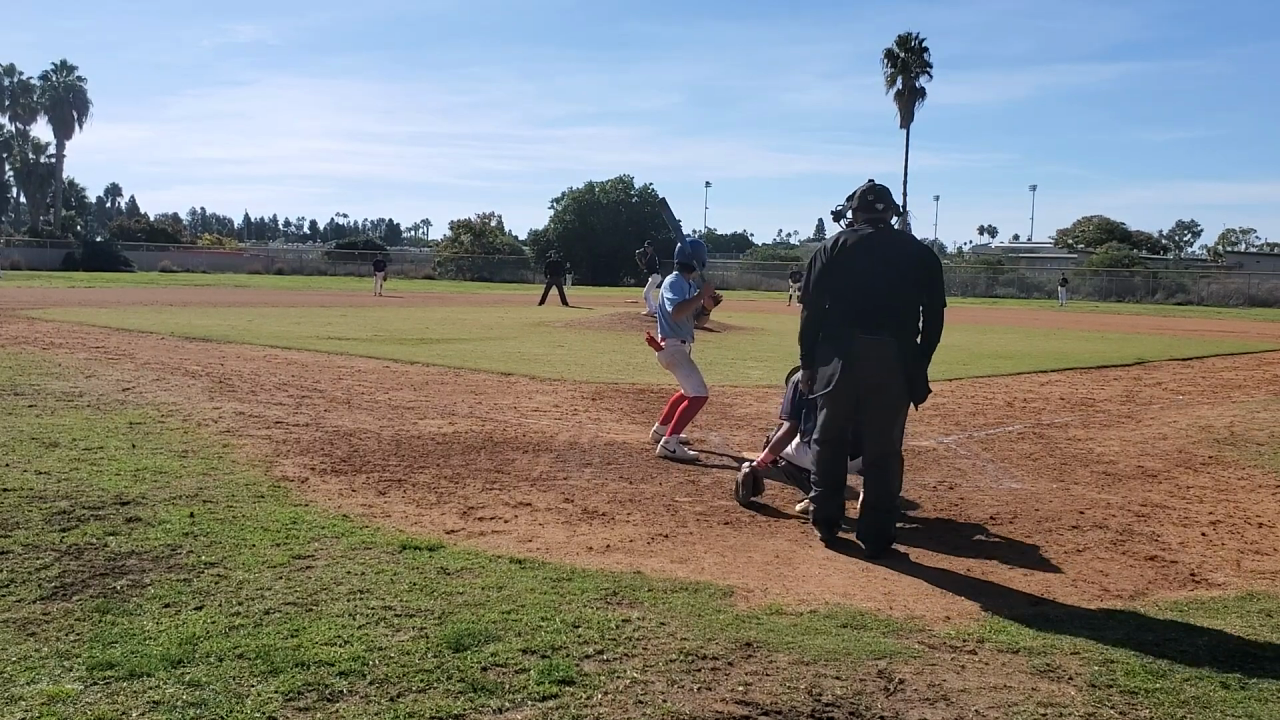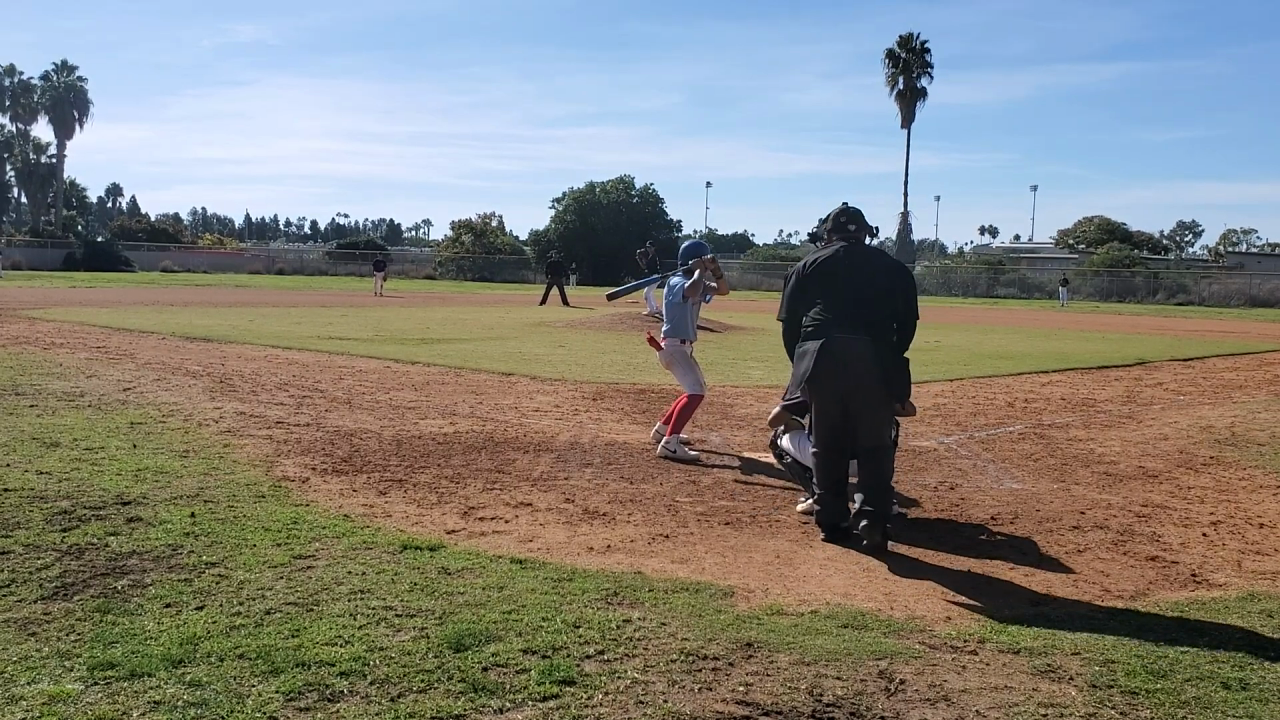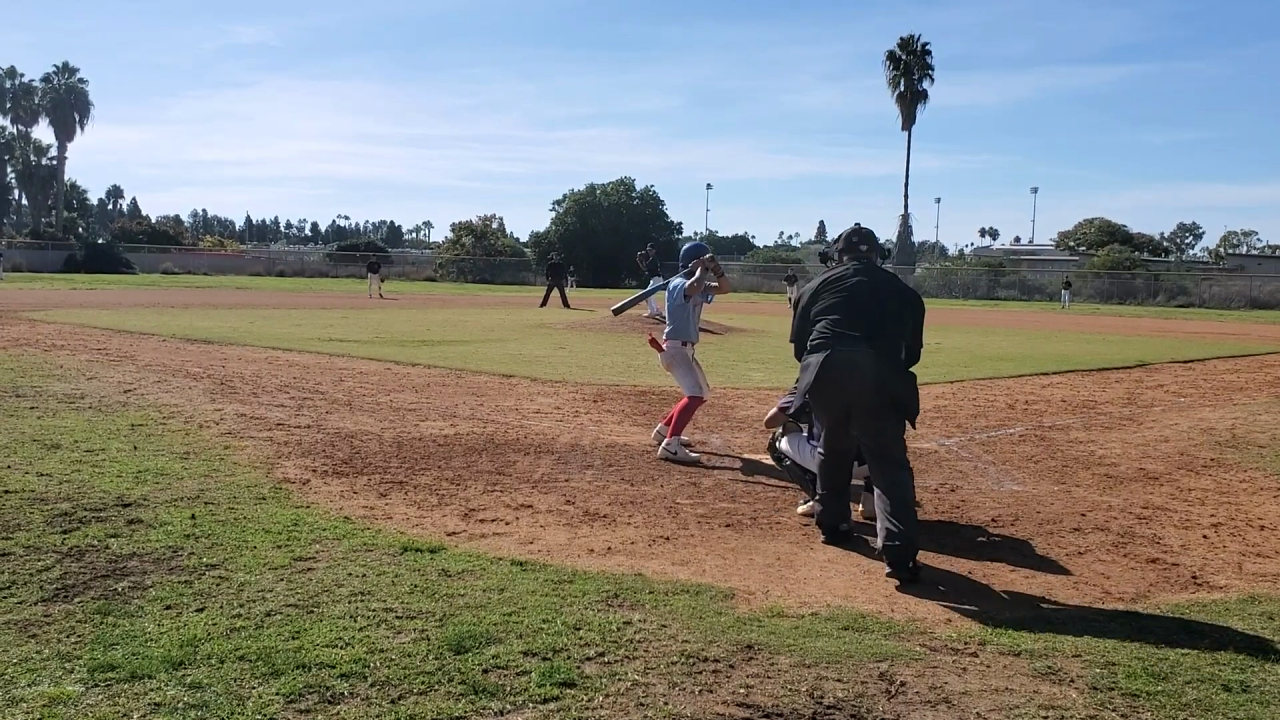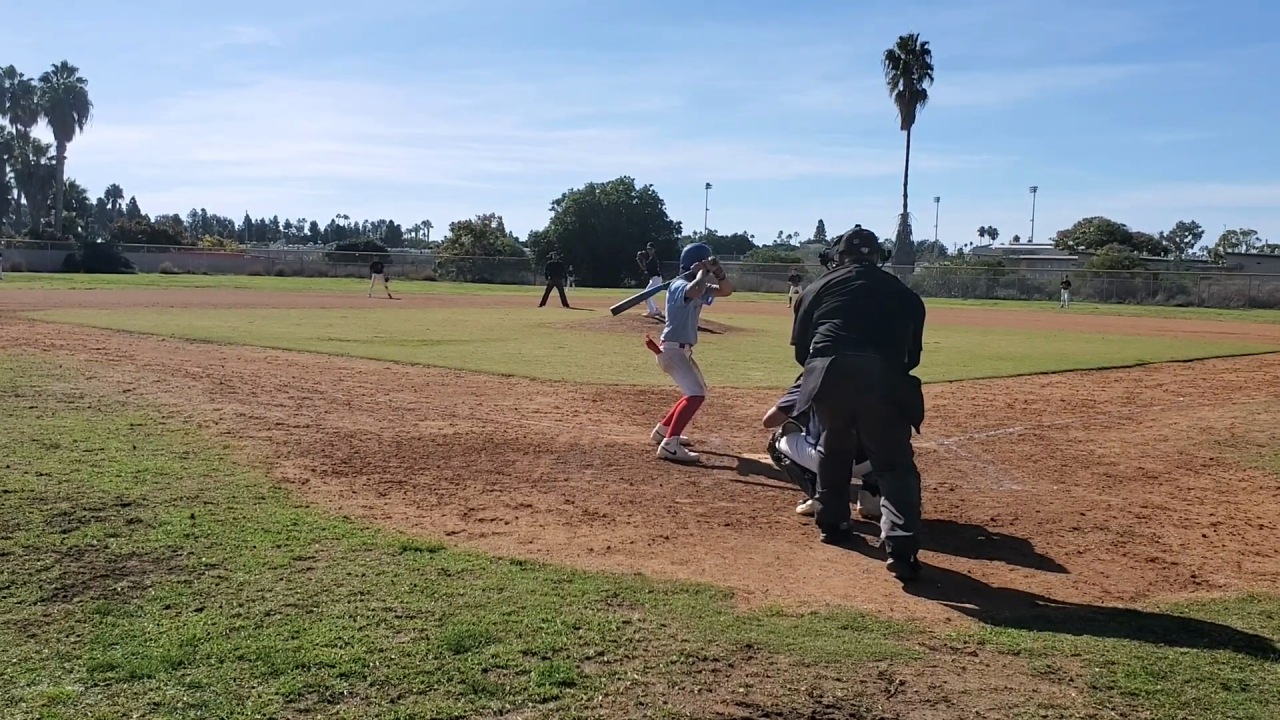
dt=0.7s
person 1, frame 1
left shoulder: (835, 246)
right shoulder: (920, 253)
left elbow: (812, 310)
right elbow: (934, 316)
left wrist: (808, 363)
right wrist: (920, 362)
left hip: (841, 356)
right hip: (895, 359)
left knee: (830, 440)
right knee: (884, 451)
left ankle: (826, 520)
right ankle: (876, 536)
person 1, frame 2
left shoulder: (808, 265)
right shoulder: (892, 267)
left elbow: (789, 324)
right elbow: (907, 325)
left wrist: (803, 364)
right wrist: (889, 362)
left hip: (822, 354)
right hip: (873, 358)
left knee: (828, 444)
right knee: (875, 444)
left ankle: (832, 522)
right ankle: (873, 516)
person 1, frame 3
left shoulder: (817, 285)
right shoulder: (901, 290)
left elbow: (799, 345)
right elbow: (912, 352)
left hip: (825, 369)
right hip: (878, 373)
left knee: (834, 447)
right knee: (889, 461)
left ankle: (832, 524)
right ankle: (899, 553)
person 1, frame 4
left shoulder: (819, 288)
right shoulder: (903, 293)
left elbow: (801, 349)
right elbow: (912, 355)
left hip: (829, 373)
right hip: (883, 377)
left knee: (834, 446)
right knee: (895, 463)
left ankle: (831, 523)
right ankle: (901, 547)
person 2, frame 1
left shoulder: (690, 285)
right shoulder: (674, 282)
right elbow: (677, 312)
left wrist: (707, 304)
right wrist: (701, 294)
left hip: (680, 346)
right hip: (672, 347)
left knee: (689, 391)
right knee: (699, 394)
left ankle: (661, 430)
right ankle: (669, 443)
person 2, frame 2
left shoulder: (695, 282)
right shoulder: (676, 282)
left elbow: (723, 290)
right elbow: (692, 291)
left wrist: (715, 269)
right wrist: (701, 270)
left hip: (684, 347)
right hip: (672, 346)
left knee: (697, 390)
right knee: (696, 392)
left ankle: (663, 429)
right ankle: (669, 443)
person 2, frame 3
left shoulder: (698, 285)
right shoulder: (677, 284)
left elbow: (724, 288)
right elbow: (694, 288)
left wrist: (715, 268)
right wrist: (702, 269)
left hip: (686, 349)
right hip: (674, 348)
left knee: (701, 393)
right knee: (695, 394)
left ankle: (664, 430)
right ankle: (670, 445)
person 2, frame 4
left shoulder: (696, 285)
right shoulder: (679, 285)
left elbow: (726, 290)
right elbow: (695, 290)
left wrist: (717, 270)
right wrist: (703, 272)
left hip: (683, 350)
right hip: (671, 350)
left knee: (697, 392)
right knee: (695, 394)
left ankle: (664, 430)
right ankle: (669, 445)
